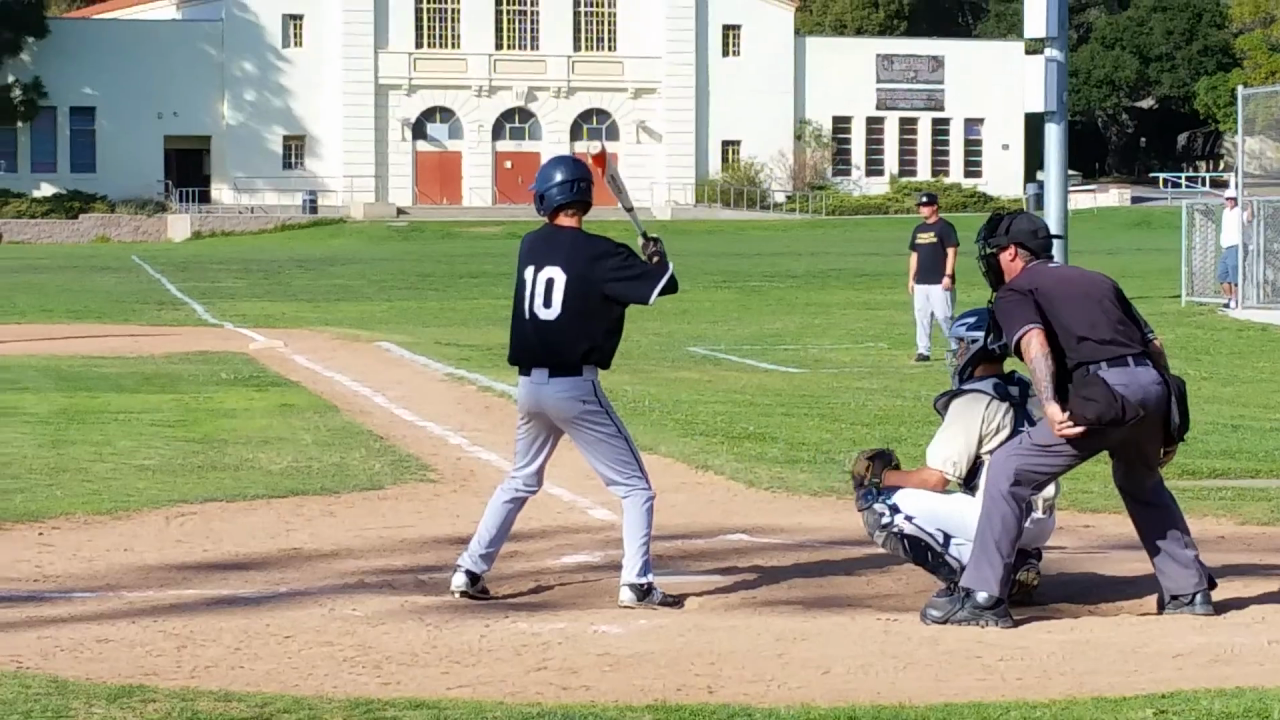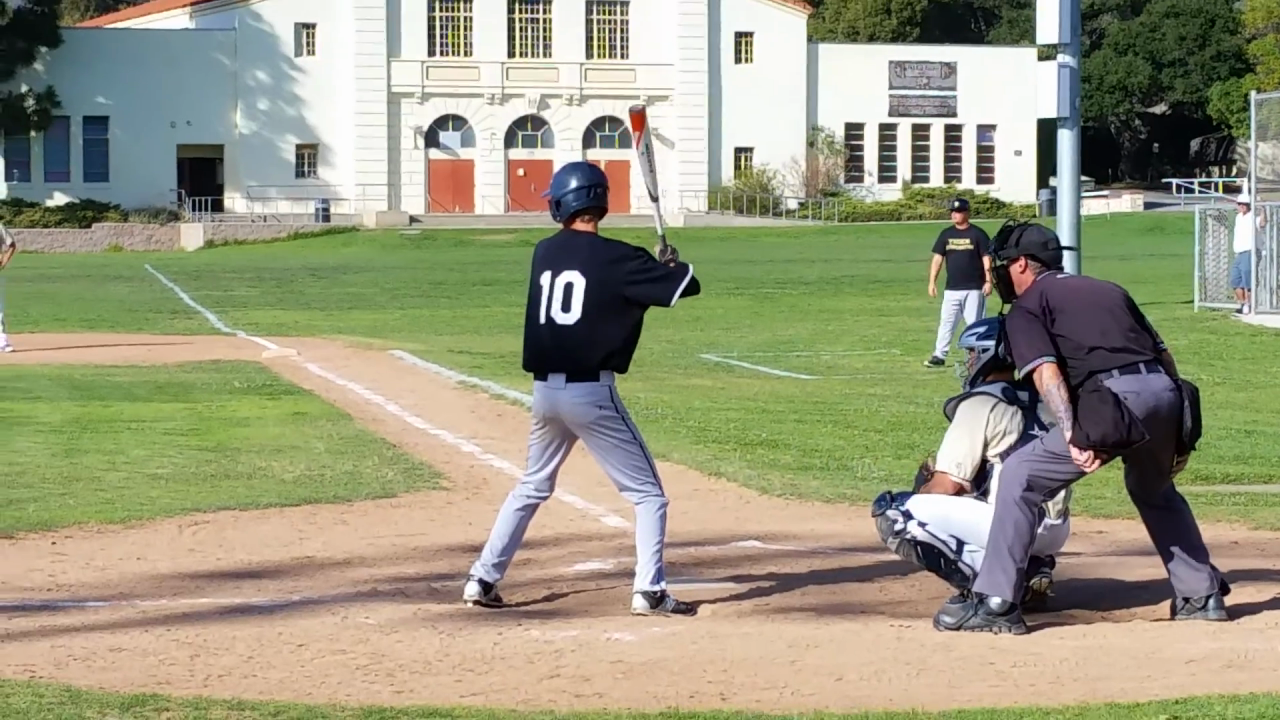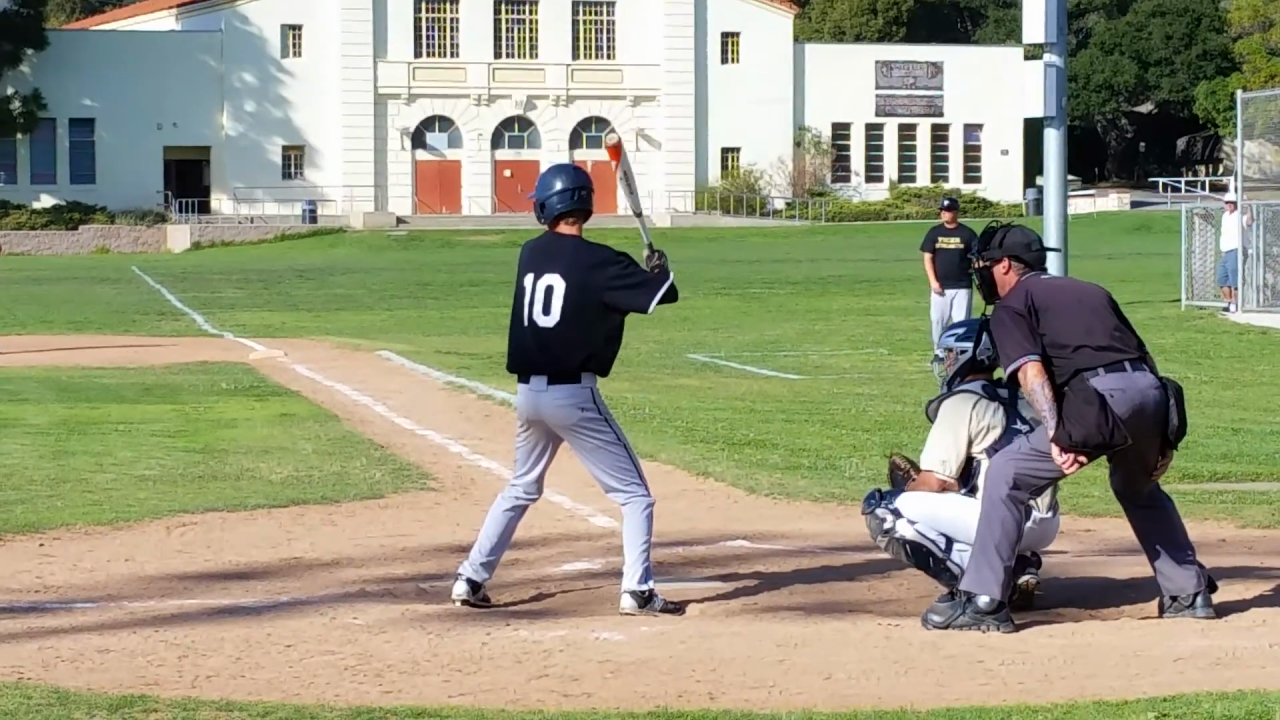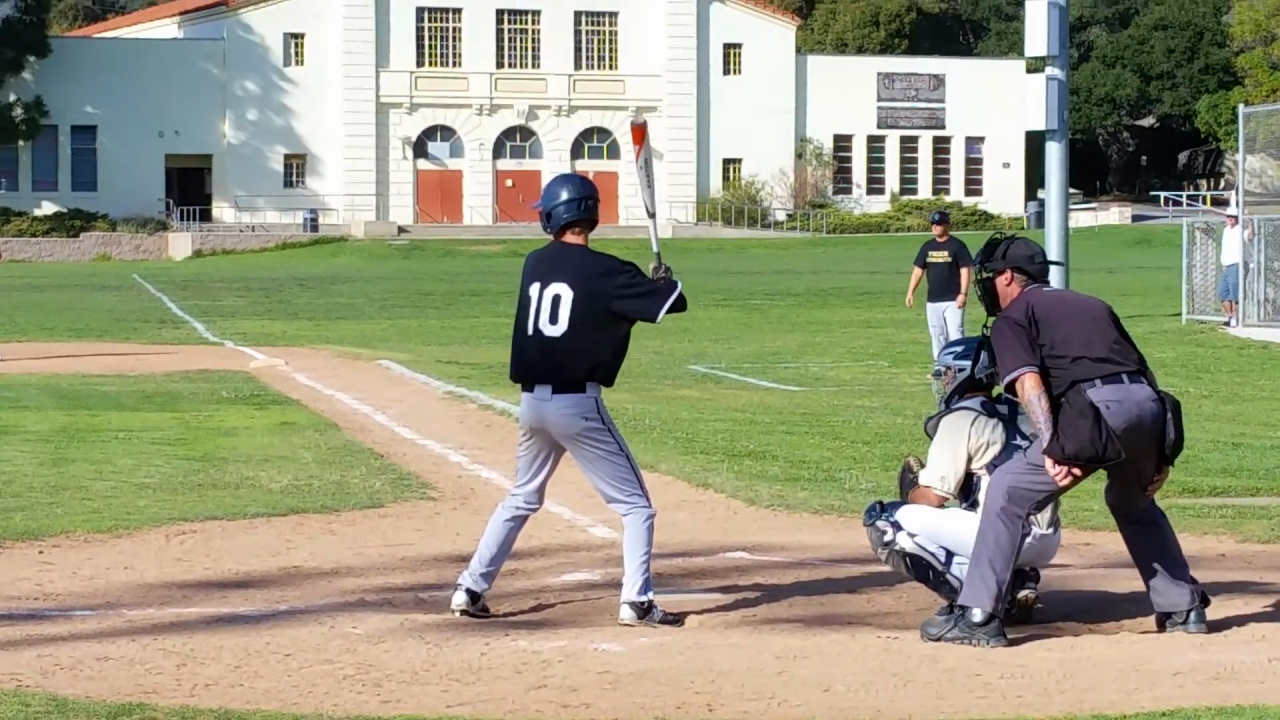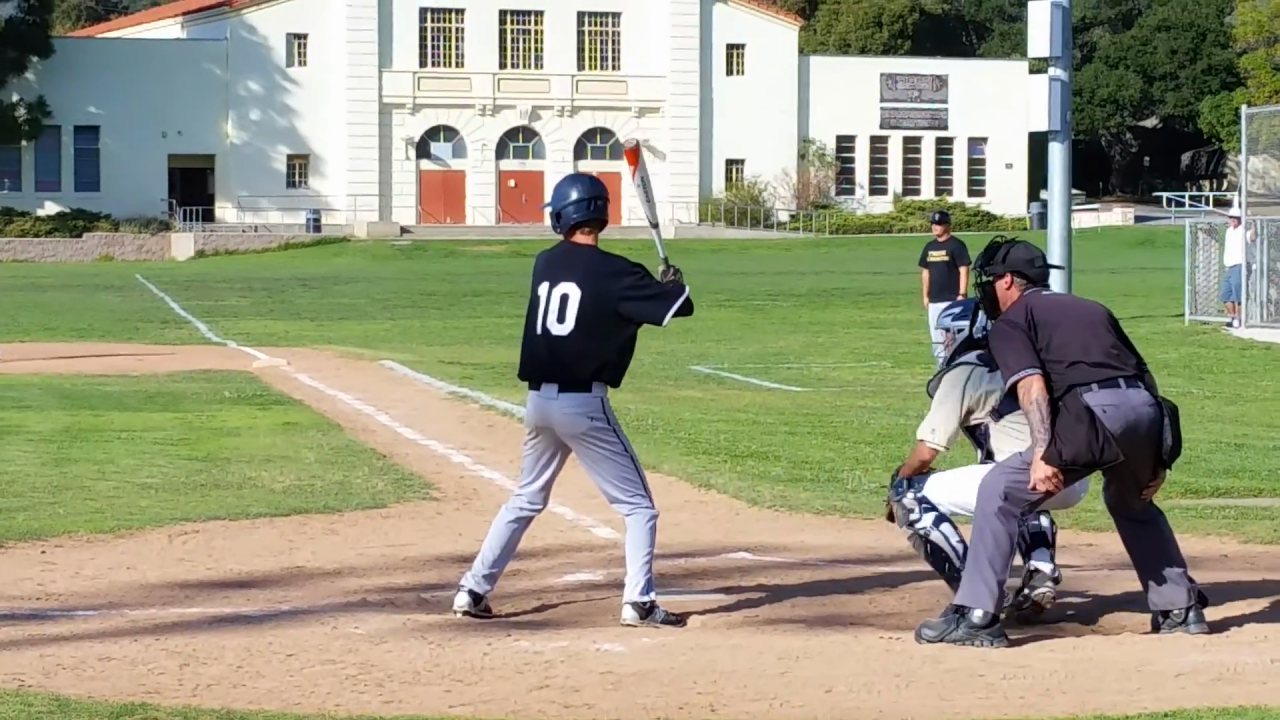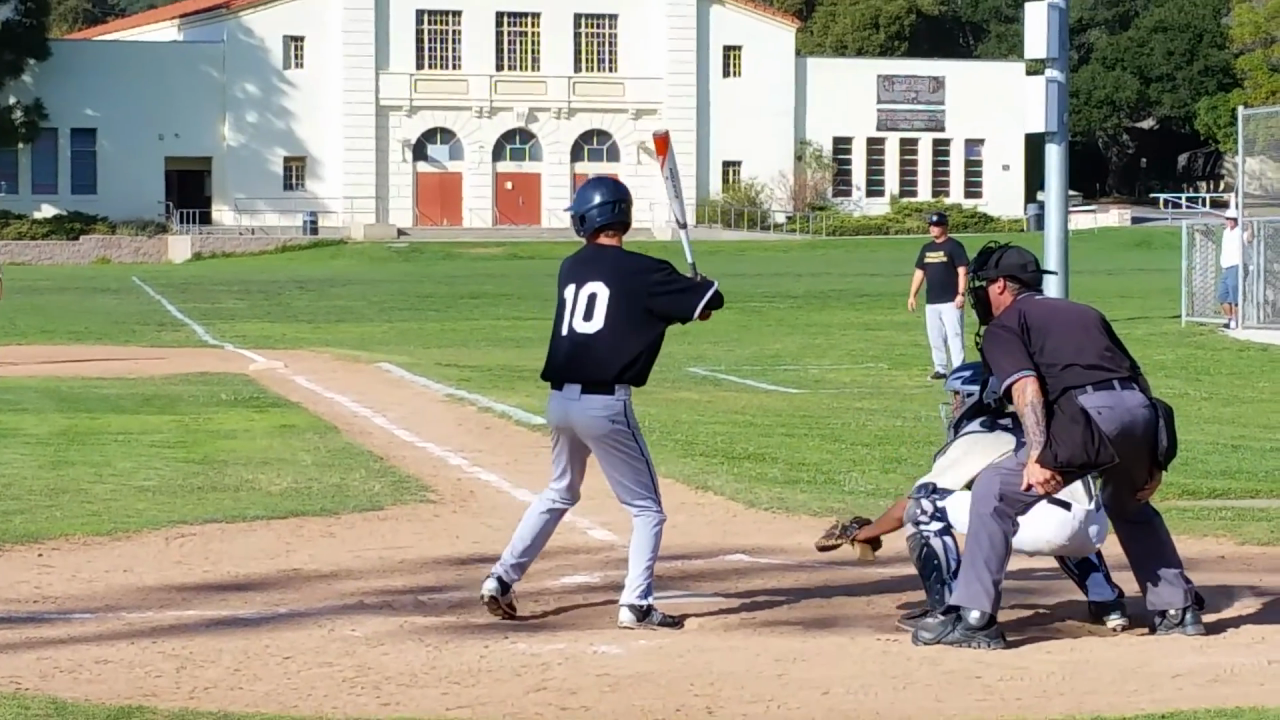
dt=0.4s
person 1, frame 1
left shoulder: (530, 245)
right shoulder: (598, 251)
right elbow: (664, 285)
left wrist: (635, 261)
right wrist: (655, 256)
left hip: (531, 384)
right hip: (574, 387)
left knee: (520, 481)
right knee: (635, 487)
left ankle: (469, 570)
right ankle: (637, 585)
person 1, frame 2
left shoulder: (543, 251)
right shoulder: (616, 257)
right elbow: (687, 285)
left wrist: (650, 266)
right wrist: (669, 262)
left hip: (546, 390)
right hip: (590, 392)
left knee: (531, 487)
right knee: (648, 494)
left ankle: (481, 579)
right ankle: (649, 591)
person 1, frame 3
left shoulder: (530, 253)
right shoulder: (598, 260)
right elbow: (664, 294)
left wrist: (635, 273)
right wrist: (656, 269)
left hip: (529, 392)
right hip: (573, 394)
left knee: (520, 489)
right knee: (634, 494)
left ankle: (470, 579)
right ankle: (637, 591)
person 1, frame 4
left shoulder: (534, 263)
right shoulder: (606, 271)
right elbow: (674, 302)
left wrist: (642, 284)
right wrist: (660, 280)
left hip: (533, 401)
right hip: (577, 404)
left knee: (521, 499)
right knee: (636, 505)
left ankle: (469, 589)
right ankle: (636, 602)
person 1, frame 5
left shoulder: (545, 262)
right shoulder: (613, 271)
right elbow: (679, 306)
left wrist: (650, 286)
right wrist: (671, 282)
left hip: (540, 400)
right hip: (583, 403)
left knee: (526, 499)
right knee: (638, 506)
left ankle: (472, 590)
right ankle: (639, 603)
person 1, frame 6
left shoulder: (570, 267)
right shoulder: (642, 271)
right elbow: (710, 300)
left wrist: (675, 297)
right wrist: (691, 287)
left hip: (561, 400)
right hip: (605, 404)
left knee: (558, 495)
right knee: (646, 509)
left ankle: (501, 577)
right ankle: (636, 605)
person 2, frame 1
left shoulder: (1015, 292)
right shoulder: (1098, 279)
left elbow: (1035, 340)
right elbow: (1153, 346)
left wrist: (1050, 404)
right wrist: (1165, 421)
left hip: (1103, 393)
right hip: (1152, 387)
left knee: (1009, 470)
right knee: (1143, 484)
left ankle: (983, 597)
right ankle: (1189, 590)
person 2, frame 2
left shoulder: (1027, 306)
right shoulder: (1110, 289)
left elbow: (1047, 373)
right elbow: (1163, 355)
left wrist: (1072, 435)
right wrist: (1176, 430)
left hip: (1117, 401)
right hip: (1164, 393)
left knee: (1020, 475)
right knee: (1155, 490)
left ankle: (996, 603)
right ankle: (1202, 595)
person 2, frame 3
left shoulder: (1010, 306)
right shoulder: (1092, 290)
left elbow: (1031, 372)
left wrist: (1055, 436)
right wrist: (1161, 436)
left hip: (1100, 398)
right hip: (1151, 392)
left knee: (1006, 474)
right knee: (1139, 488)
left ankle: (983, 601)
right ankle: (1189, 593)
person 2, frame 4
left shoulder: (1012, 317)
right shoulder: (1094, 304)
left elbow: (1029, 383)
left wrist: (1050, 448)
right wrist: (1156, 451)
left hip: (1097, 411)
right hip: (1150, 405)
left knee: (1008, 492)
right knee: (1134, 504)
left ankle: (978, 616)
right ankle: (1183, 608)
person 2, frame 5
left shoulder: (1010, 321)
right shoulder: (1093, 308)
left elbow: (1032, 386)
left wrist: (1043, 453)
right wrist: (1154, 457)
left hip: (1094, 414)
right hip: (1146, 410)
left knee: (1000, 491)
right knee: (1132, 503)
left ankle: (977, 616)
right ankle: (1181, 609)
person 2, frame 6
left shoulder: (1003, 325)
right shoulder: (1085, 312)
left elbow: (1026, 387)
left wrist: (1038, 455)
right wrist: (1150, 459)
left hip: (1089, 416)
right hip: (1140, 412)
left knee: (993, 492)
right knee: (1130, 505)
left ankle: (974, 618)
right ankle: (1178, 609)
person 3, frame 1
left shoulder: (973, 399)
right shoulder: (1028, 393)
left elbow: (935, 479)
left wrist: (881, 476)
right hip: (1041, 523)
left knee: (878, 506)
right ankle: (1017, 561)
person 3, frame 2
left shoulder: (980, 402)
right shoulder: (1039, 401)
left elbow: (947, 485)
left wrist: (923, 488)
right wrist: (968, 485)
right hip: (1055, 530)
left knee: (891, 511)
right ankle: (1030, 569)
person 3, frame 3
left shoulder: (961, 400)
right shoulder: (1018, 399)
left elbow: (933, 482)
left wrist: (908, 488)
right hip: (1044, 524)
left knee: (881, 509)
right ankle: (1019, 568)
person 3, frame 4
left shoulder: (960, 418)
right shoulder: (1020, 414)
left elbow: (932, 498)
left wrist: (911, 492)
right hip: (1046, 541)
left knee: (882, 521)
right ankle: (1019, 582)
person 3, frame 5
left shoulder: (961, 373)
left elbow: (926, 452)
left wrist: (901, 479)
right hip: (1072, 480)
left knee: (909, 498)
right ankle: (1040, 578)
person 3, frame 6
left shoulder: (973, 440)
right shoulder: (1024, 425)
left elbow: (914, 500)
left wrist: (868, 530)
left hip: (1051, 521)
right hip: (1093, 525)
left knee: (925, 504)
right ankle: (1107, 604)
